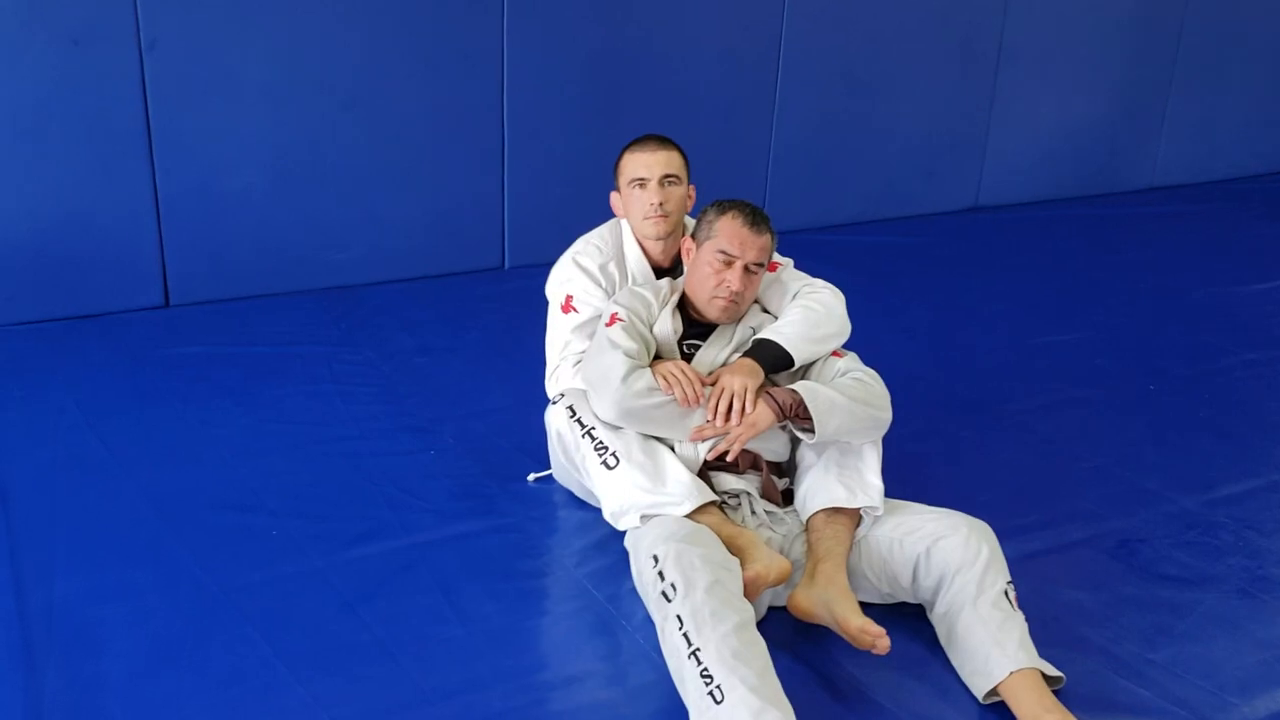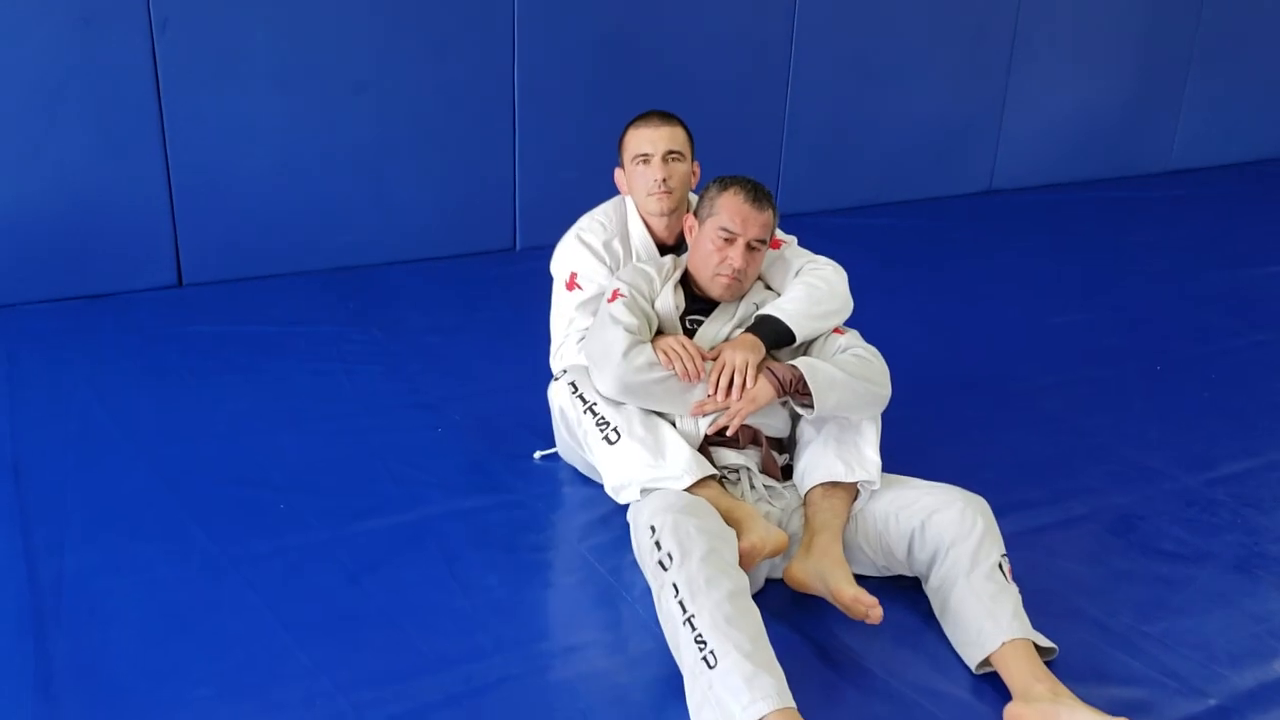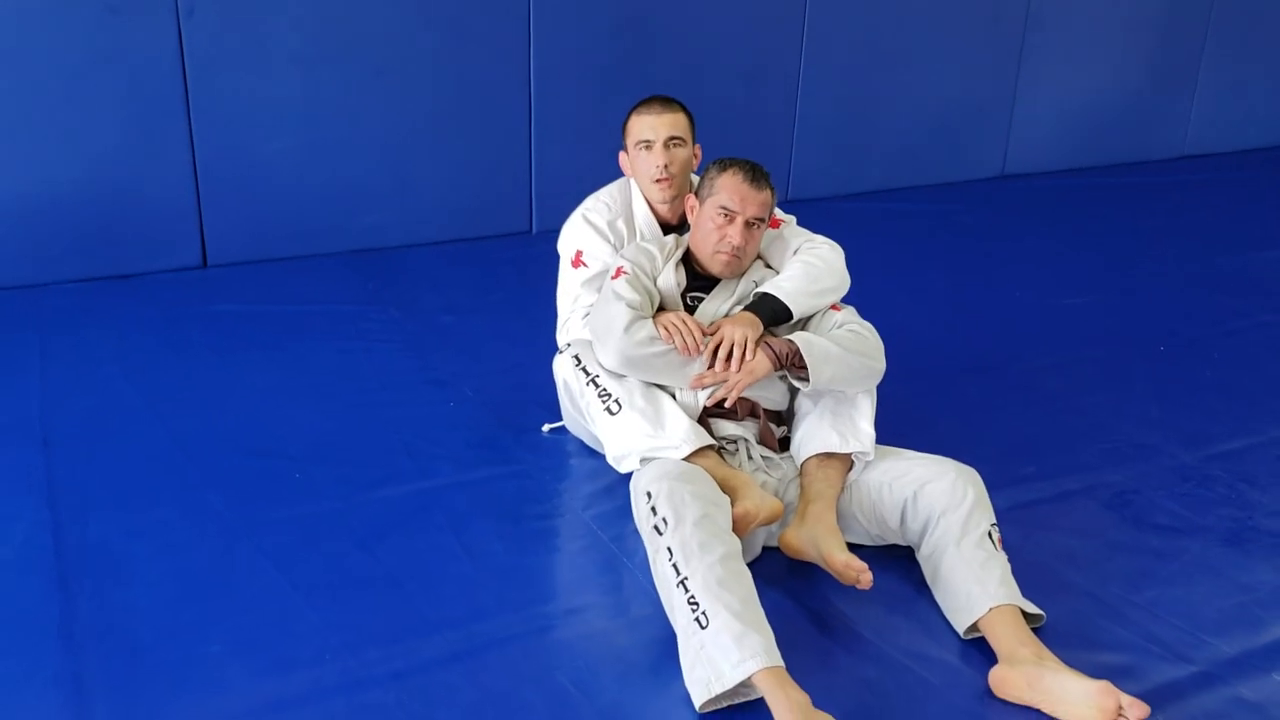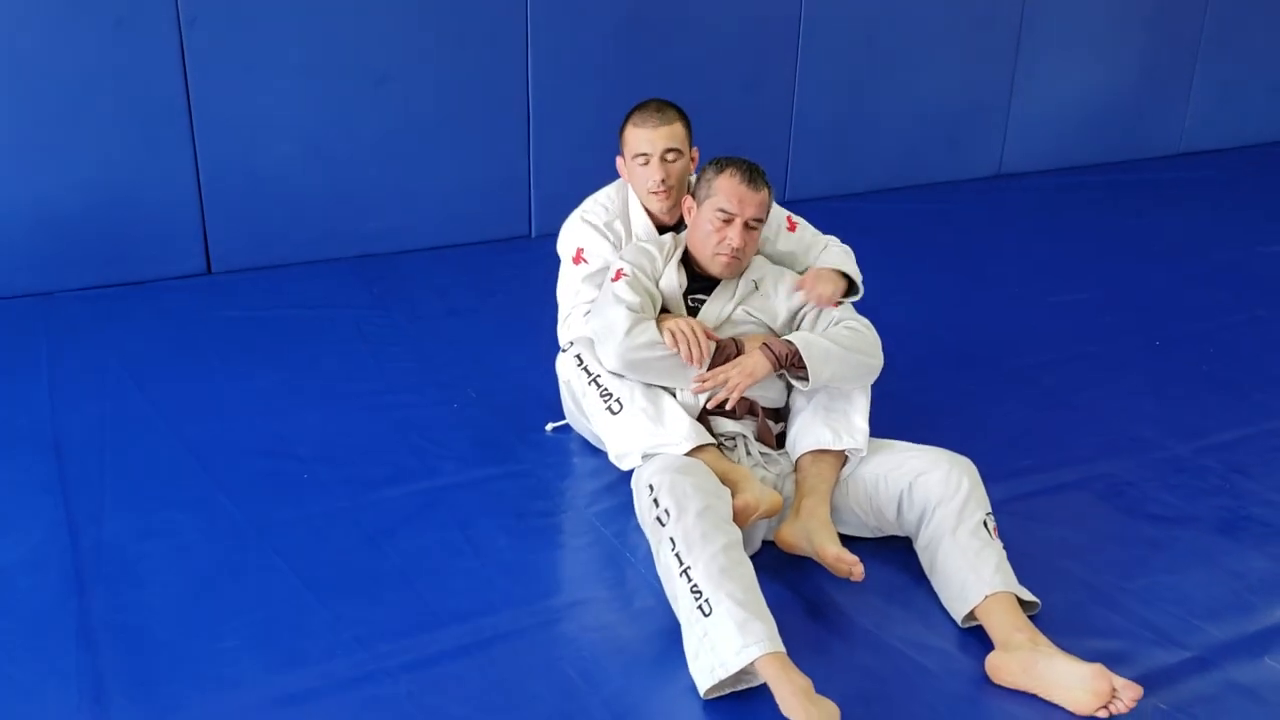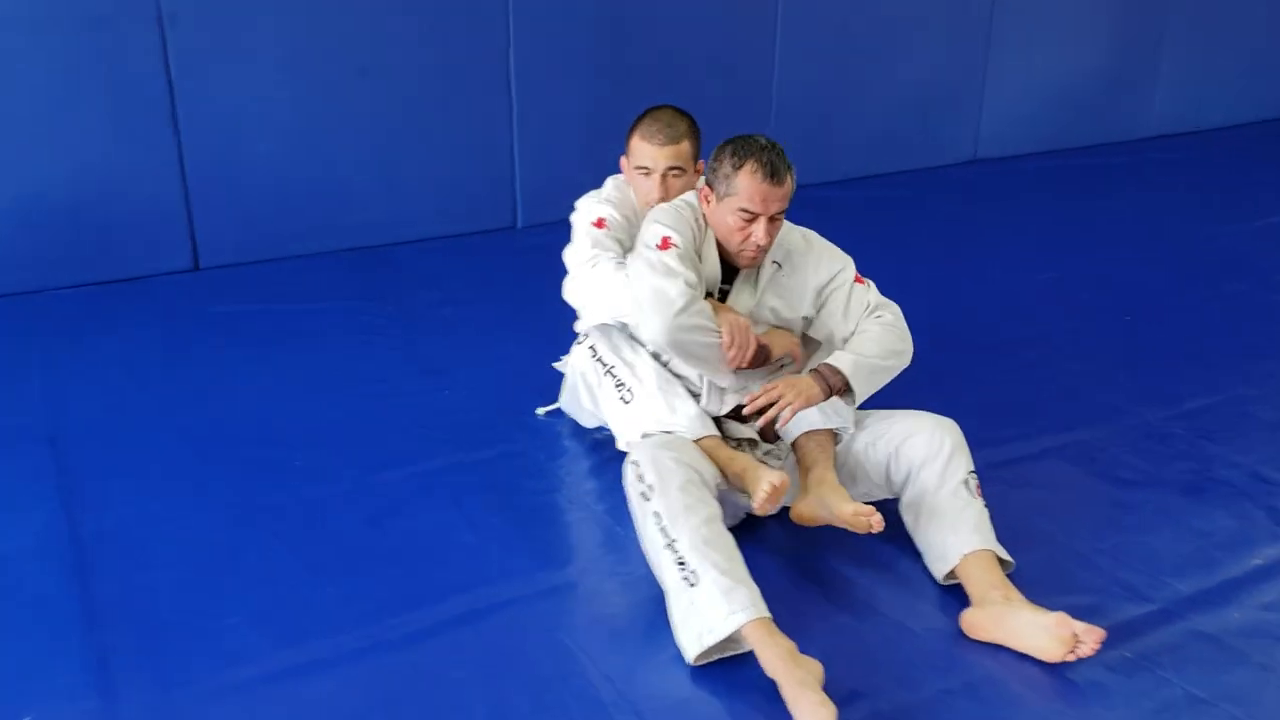
dt=0.5s
person 1, frame 1
left shoulder: (776, 333)
right shoulder: (638, 310)
left elbow: (871, 403)
right elbow: (614, 393)
left wrist: (780, 404)
left hip: (791, 517)
right hip: (688, 521)
left knee: (957, 539)
right knee: (677, 556)
person 1, frame 2
left shoulder: (778, 309)
right shoulder: (641, 286)
left elbow: (871, 378)
right elbow: (615, 368)
left wrist: (780, 379)
right wrist: (729, 398)
left hip: (791, 491)
right hip: (692, 495)
left knee: (953, 512)
right knee: (672, 528)
person 1, frame 3
left shoulder: (779, 286)
right shoulder: (645, 264)
left elbow: (866, 353)
right elbow: (617, 342)
left wrist: (777, 353)
right wrist: (726, 363)
left hip: (791, 463)
right hip: (694, 468)
left knee: (947, 484)
right knee: (667, 493)
left ankle: (1025, 660)
person 1, frame 4
left shoulder: (779, 284)
right shoulder: (643, 264)
left elbow: (863, 350)
right elbow: (619, 345)
left wrist: (773, 354)
right wrist: (726, 353)
left hip: (793, 457)
right hip: (697, 464)
left knee: (943, 474)
right knee: (669, 486)
left ankle: (1019, 644)
person 1, frame 5
left shoulder: (803, 250)
right shoulder: (672, 227)
left elbow: (886, 329)
right elbow: (665, 322)
left wrist: (824, 378)
left hip: (789, 439)
right hip: (700, 442)
left knee: (932, 437)
right knee: (654, 467)
left ankle: (994, 602)
right ankle: (778, 657)
person 2, frame 1
right shoulder: (587, 264)
left elbow: (825, 304)
right elbow: (565, 373)
left wrist: (756, 360)
right wrist: (643, 370)
left hip: (716, 431)
right hip: (624, 442)
right knee: (571, 411)
right ankle: (742, 543)
person 2, frame 2
right shoulder: (592, 241)
left elbow: (827, 281)
right elbow: (570, 348)
left wrist: (757, 336)
right wrist: (645, 346)
left hip: (719, 405)
right hip: (632, 412)
right knee: (573, 386)
right ankle: (739, 518)
person 2, frame 3
right shoulder: (598, 220)
left elbow: (826, 261)
right elbow: (577, 326)
left wrist: (757, 314)
right wrist: (647, 321)
right hip: (636, 395)
right knee: (577, 362)
left ankle: (817, 517)
right ankle: (738, 486)
person 2, frame 4
right shoulder: (594, 222)
left elbow: (828, 252)
right elbow: (578, 322)
left wrist: (834, 276)
right wrist: (652, 324)
right hip: (638, 388)
right knee: (580, 359)
left ankle: (810, 512)
right ankle: (737, 481)
person 2, frame 5
right shoulder: (603, 211)
right elbow: (590, 286)
right wrist: (708, 311)
right hip: (630, 378)
right knee: (600, 341)
right ankle: (740, 468)
